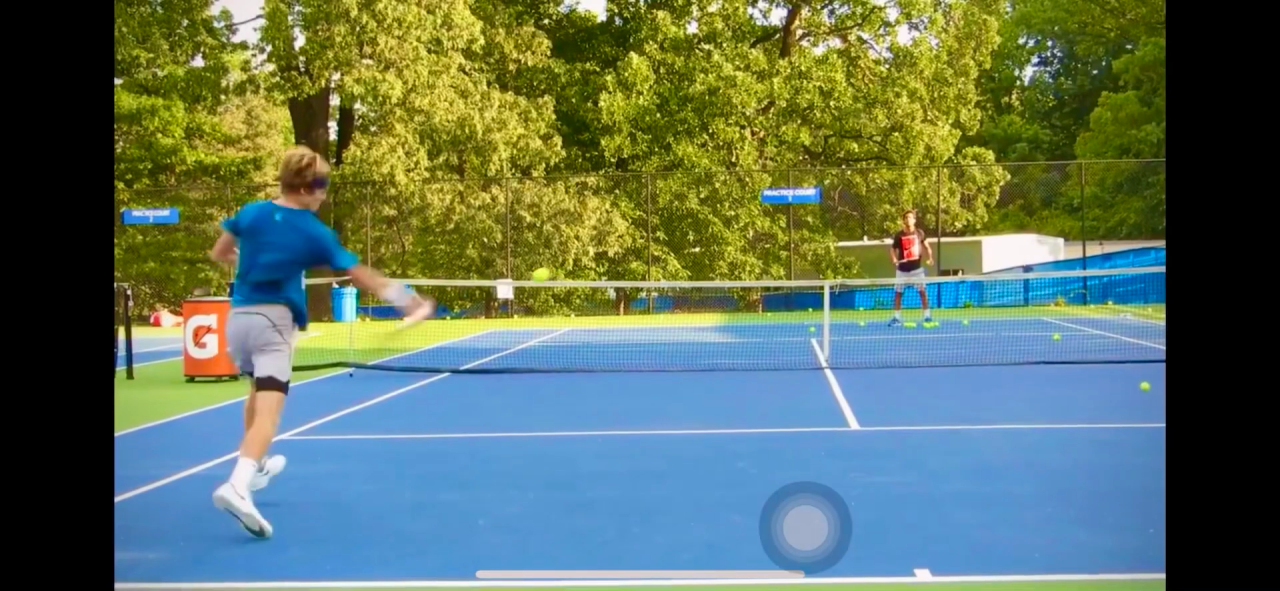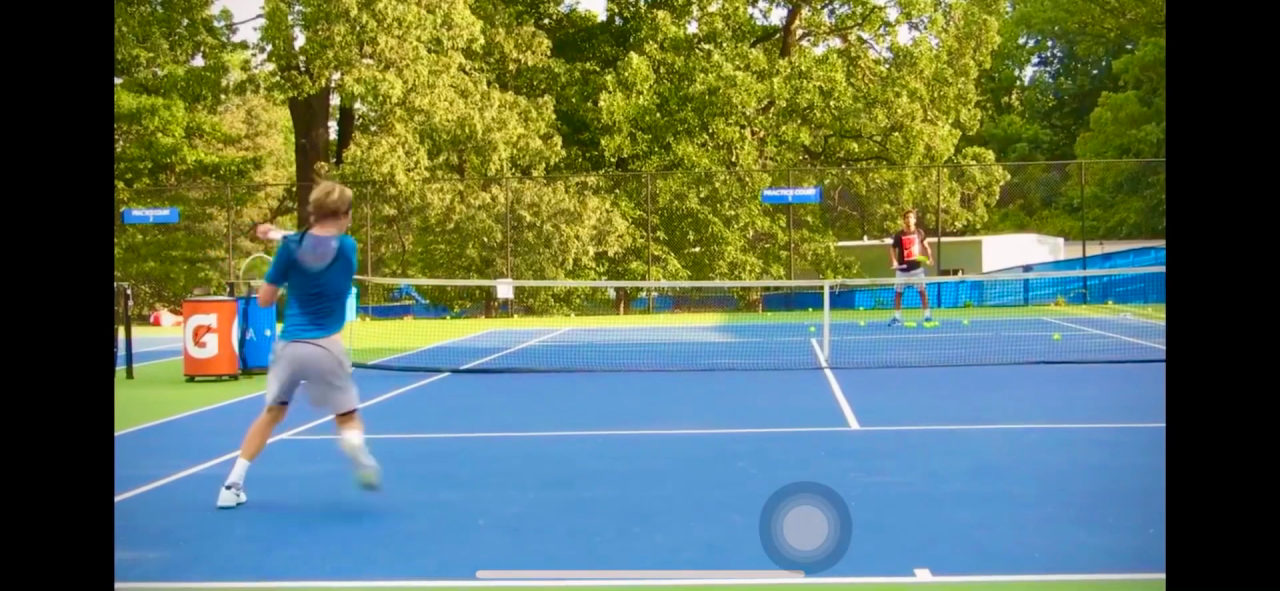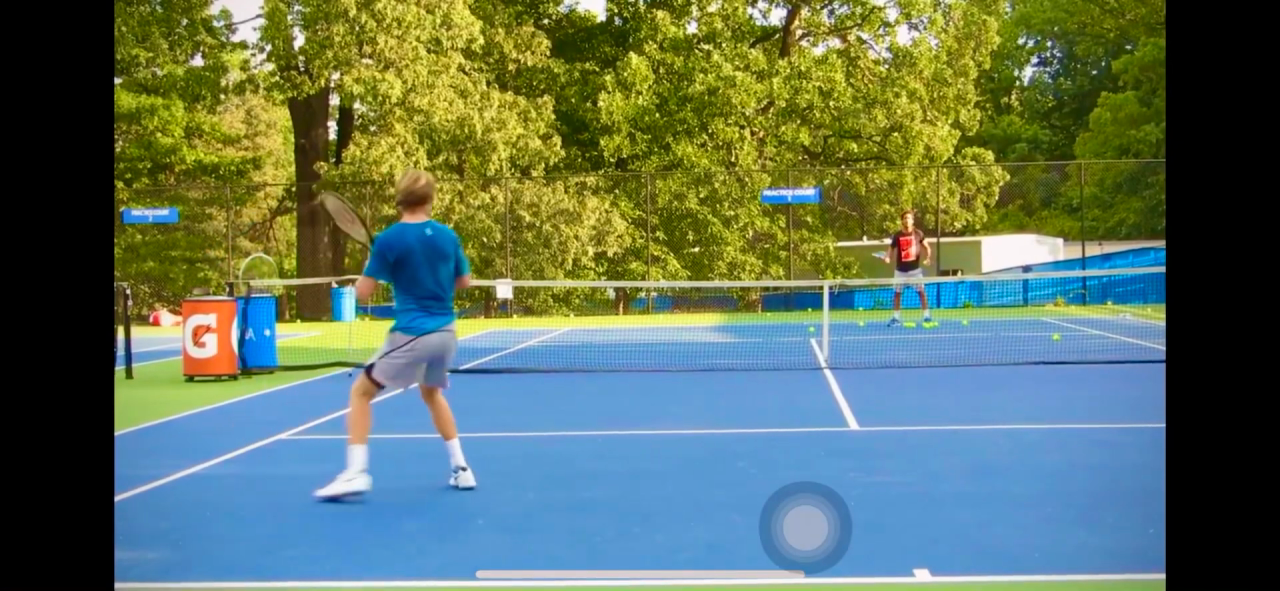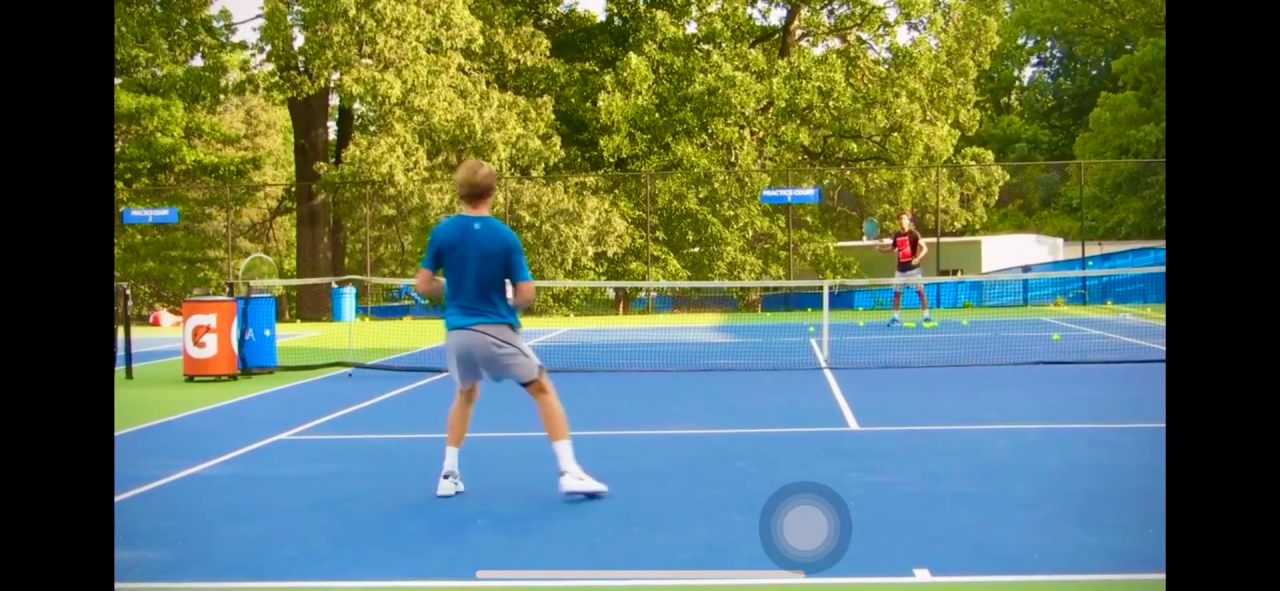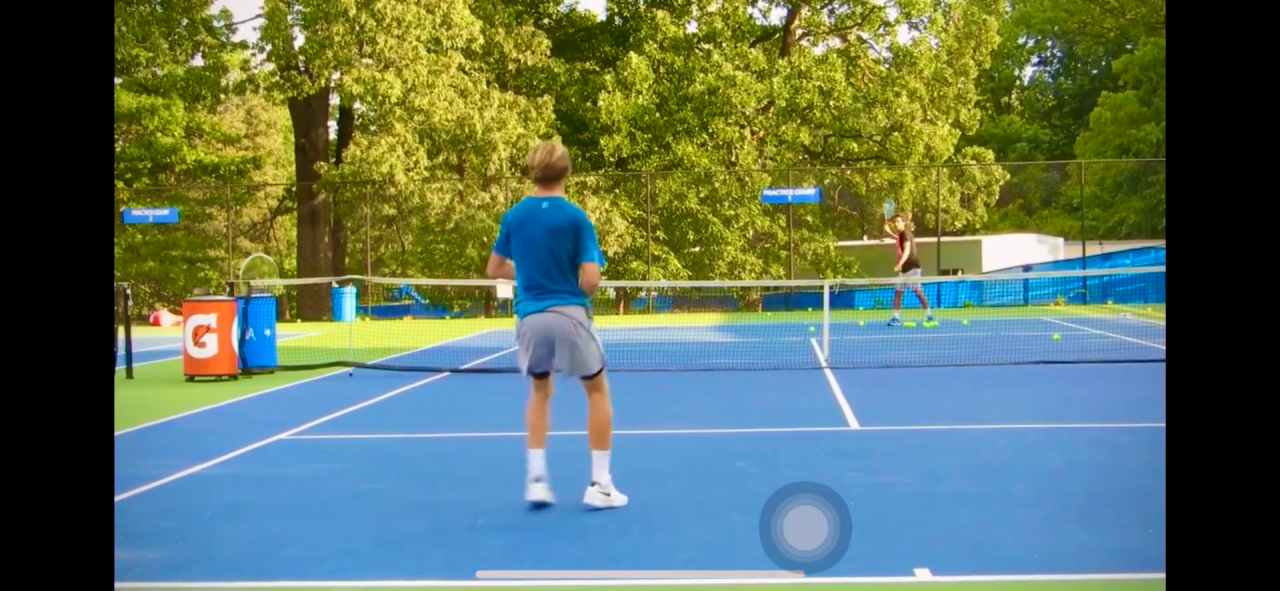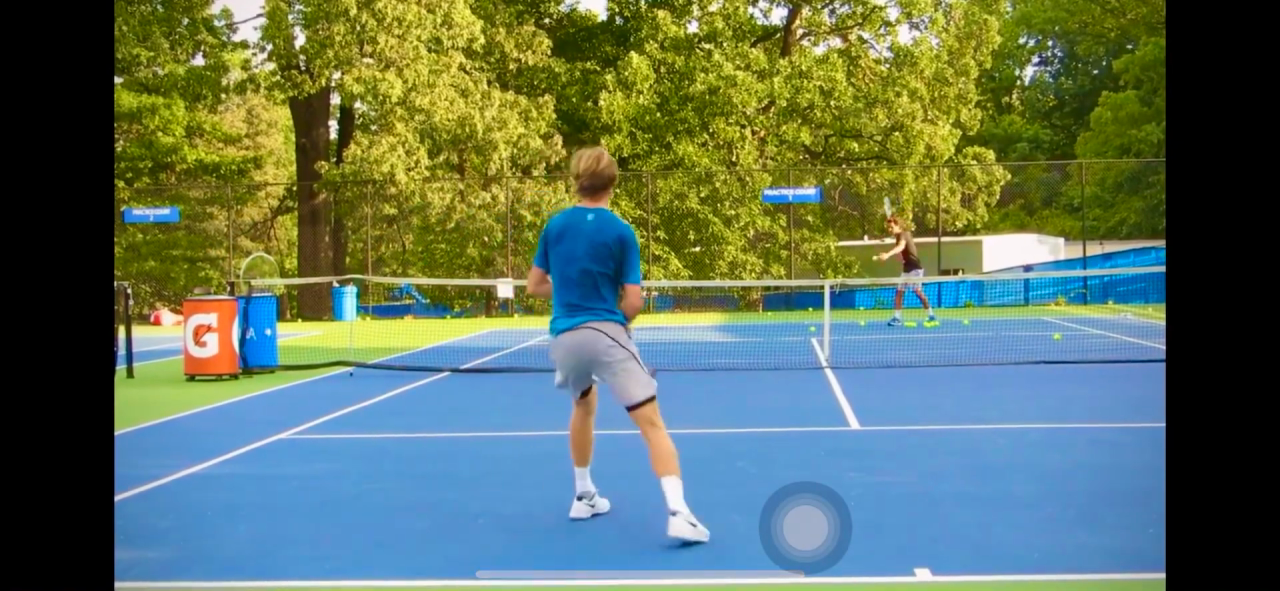
dt=0.3s
person 1, frame 1
left shoulder: (251, 213)
right shoulder: (315, 231)
left elbow: (218, 254)
right elbow: (363, 277)
right wrist: (408, 299)
left hip: (239, 316)
right hip: (271, 320)
left knee: (261, 392)
right knee: (268, 415)
left ankle: (254, 467)
right ankle: (237, 489)
person 1, frame 2
left shoulder: (292, 250)
right shoulder: (349, 248)
left elbow: (265, 300)
right wrist: (280, 235)
left hip: (289, 347)
right hip: (326, 349)
left knee: (271, 414)
right knee: (349, 424)
left ankle: (233, 485)
right ankle: (354, 443)
person 1, frame 3
left shoulder: (388, 239)
right shoulder: (449, 236)
left elbow: (364, 291)
right elbow: (465, 283)
left wrist: (366, 276)
left hip: (410, 336)
right hip: (445, 332)
left knee: (361, 392)
right knee: (432, 395)
left ankle: (355, 473)
right ankle: (460, 468)
person 1, frame 4
left shoulder: (441, 232)
right shoulder: (506, 237)
left elbow: (423, 285)
right elbow: (525, 296)
left hip: (459, 334)
right hip: (497, 331)
left knee: (465, 396)
right knee: (543, 393)
left ankle: (448, 476)
right ankle: (571, 473)
person 1, frame 5
left shoulder: (514, 215)
right shoulder: (576, 217)
left elbow: (495, 269)
right elbow: (590, 280)
left hip: (529, 320)
right hip: (569, 314)
left knee: (540, 392)
right knee: (598, 392)
left ankle: (536, 480)
right ankle: (600, 486)
person 1, frame 6
left shoulder: (554, 225)
right shoulder: (621, 231)
left elbow: (535, 286)
right elbow: (634, 302)
left hip: (563, 338)
right hip: (605, 333)
left knee: (584, 405)
right knee: (652, 425)
left ankle: (584, 496)
right ankle: (678, 514)
